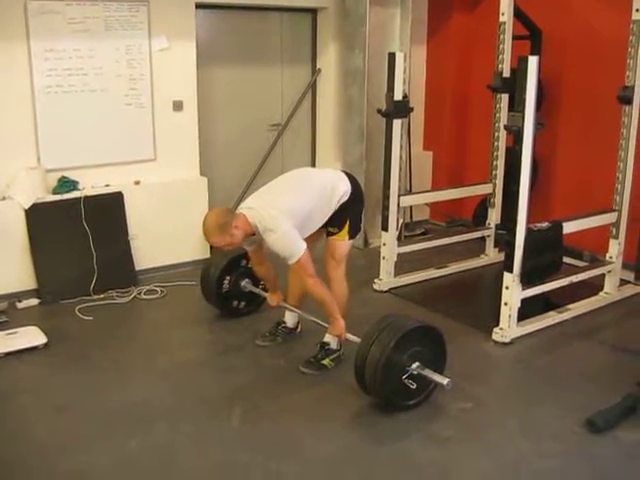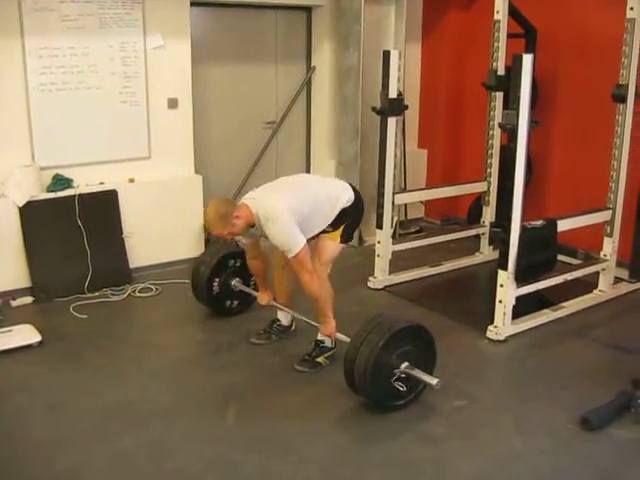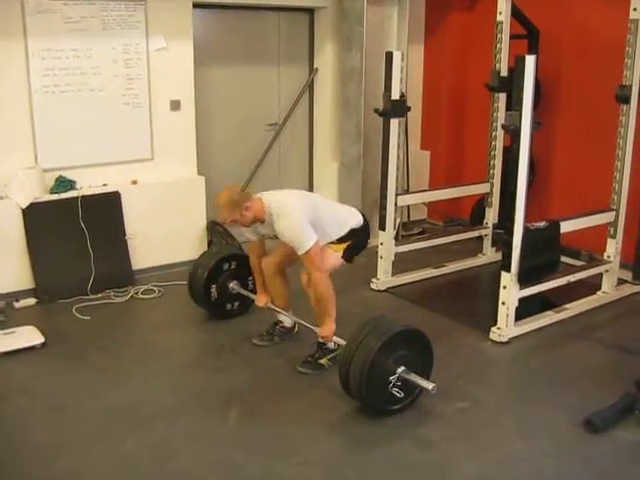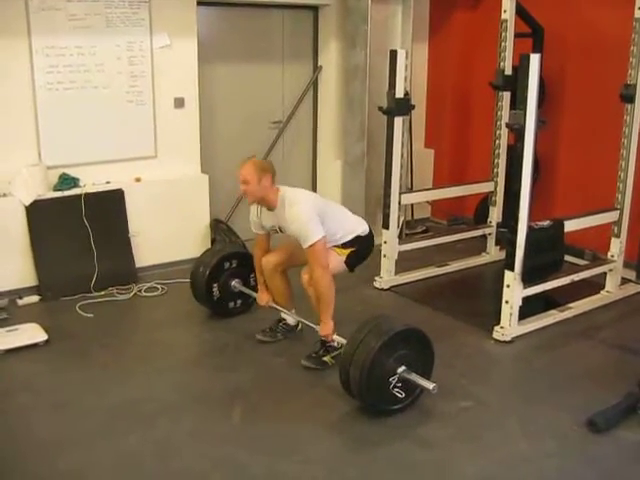
dt=0.3s
person 1, frame 1
left shoulder: (275, 230)
right shoulder: (243, 220)
left elbow: (309, 278)
right elbow: (259, 263)
left wrist: (336, 320)
right wrist: (273, 291)
left hip: (343, 193)
right hip: (319, 189)
left knee: (333, 268)
right knee: (297, 262)
left ankle: (332, 345)
right ankle: (290, 324)
person 1, frame 2
left shoulder: (276, 221)
right shoulder: (243, 212)
left elbow: (308, 275)
right elbow: (254, 257)
left wrist: (328, 320)
right wrist: (263, 289)
left hip: (344, 204)
right hip: (318, 204)
left knee: (317, 270)
right knee: (280, 259)
left ankle: (326, 343)
right ankle: (283, 322)
person 1, frame 3
left shoulder: (288, 218)
right shoulder: (252, 212)
left elbow: (318, 272)
right elbow: (256, 255)
left wrist: (329, 321)
right wrist: (261, 291)
left hip: (351, 228)
right hip: (326, 225)
left knee: (309, 277)
right knee: (270, 264)
left ankle: (328, 345)
right ankle: (286, 324)
person 1, frame 4
left shoulder: (298, 210)
right shoulder: (259, 208)
left elbow: (321, 269)
right elbow: (260, 250)
left wrist: (326, 321)
right wrist: (262, 289)
left hip: (356, 238)
right hip: (323, 236)
left knee: (309, 276)
right knee: (270, 263)
left ankle: (331, 343)
right ankle: (289, 322)
